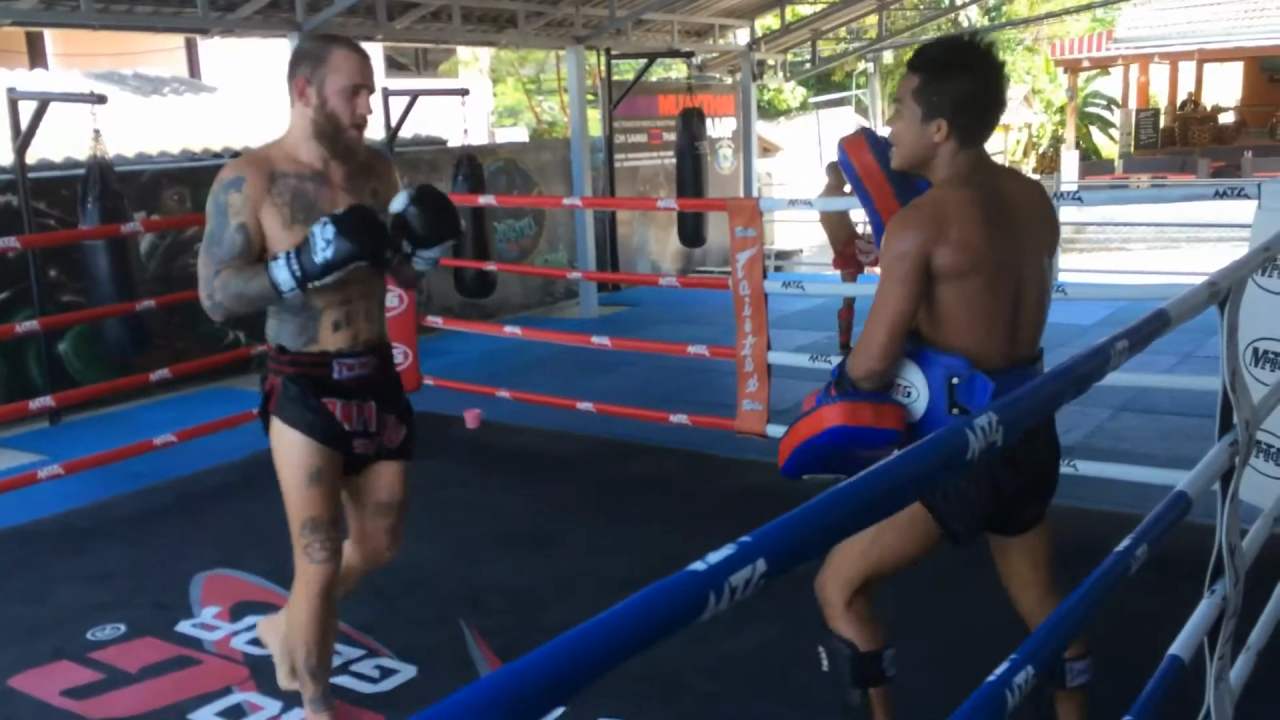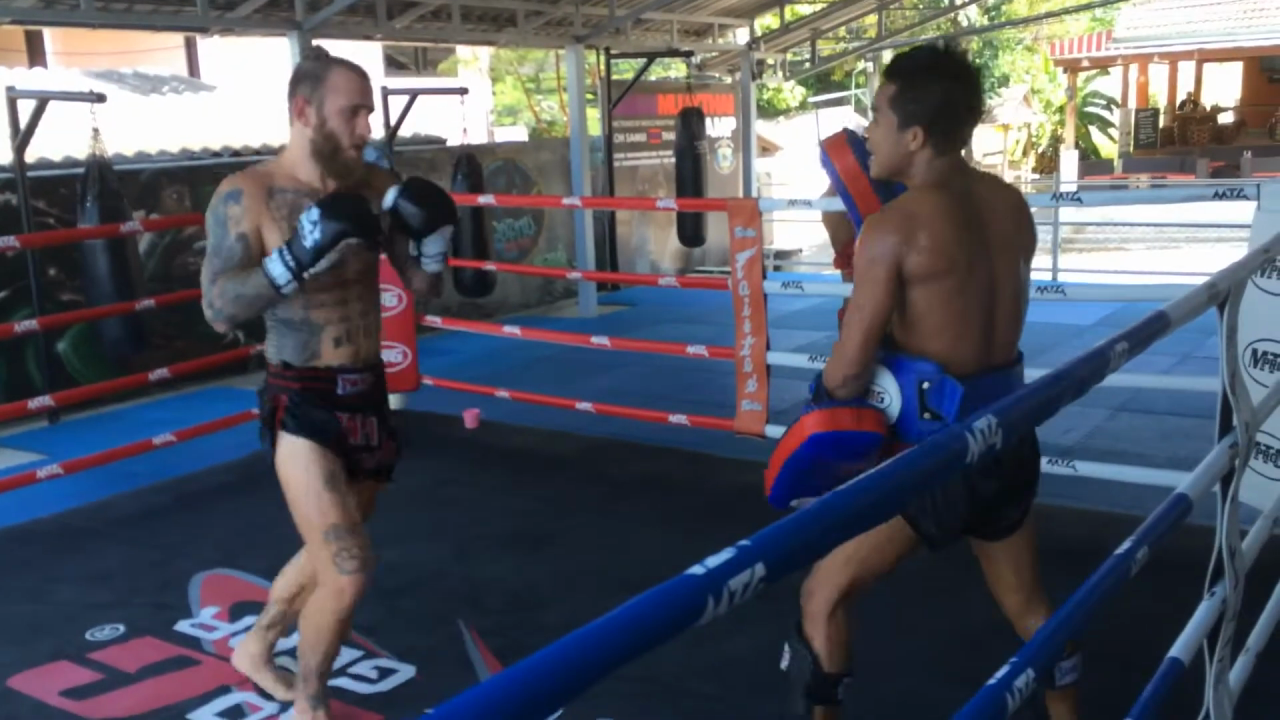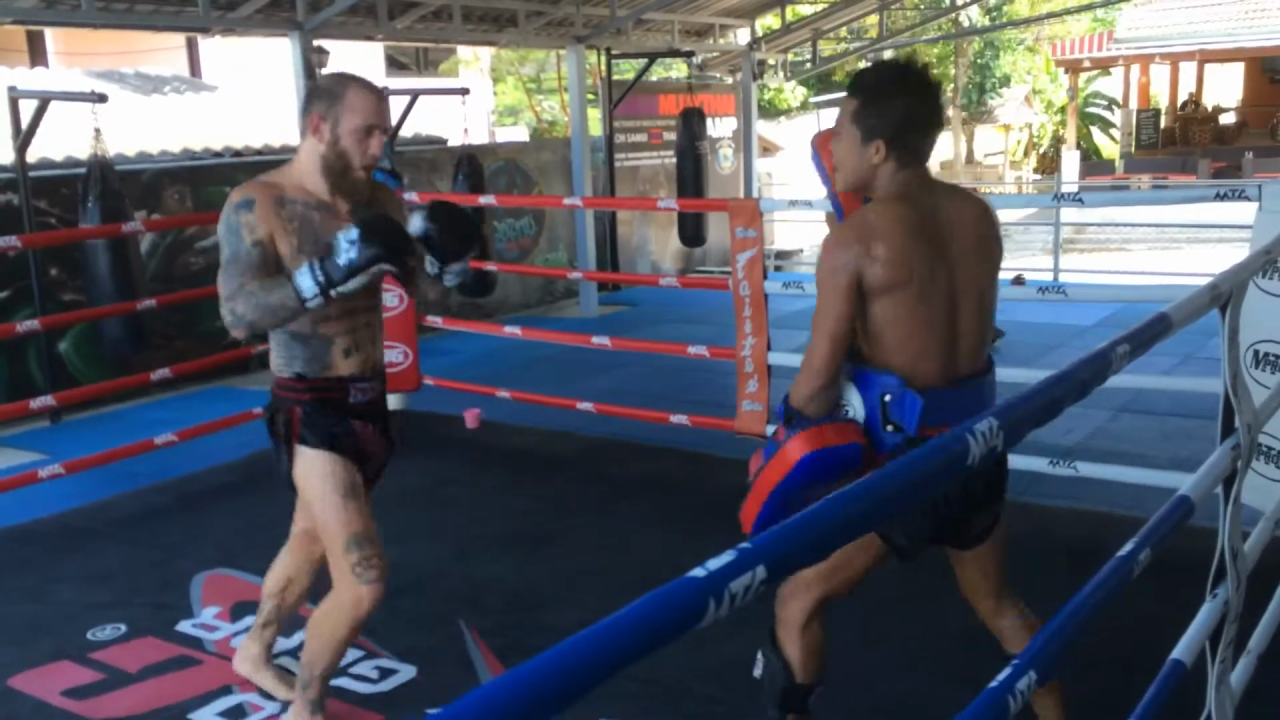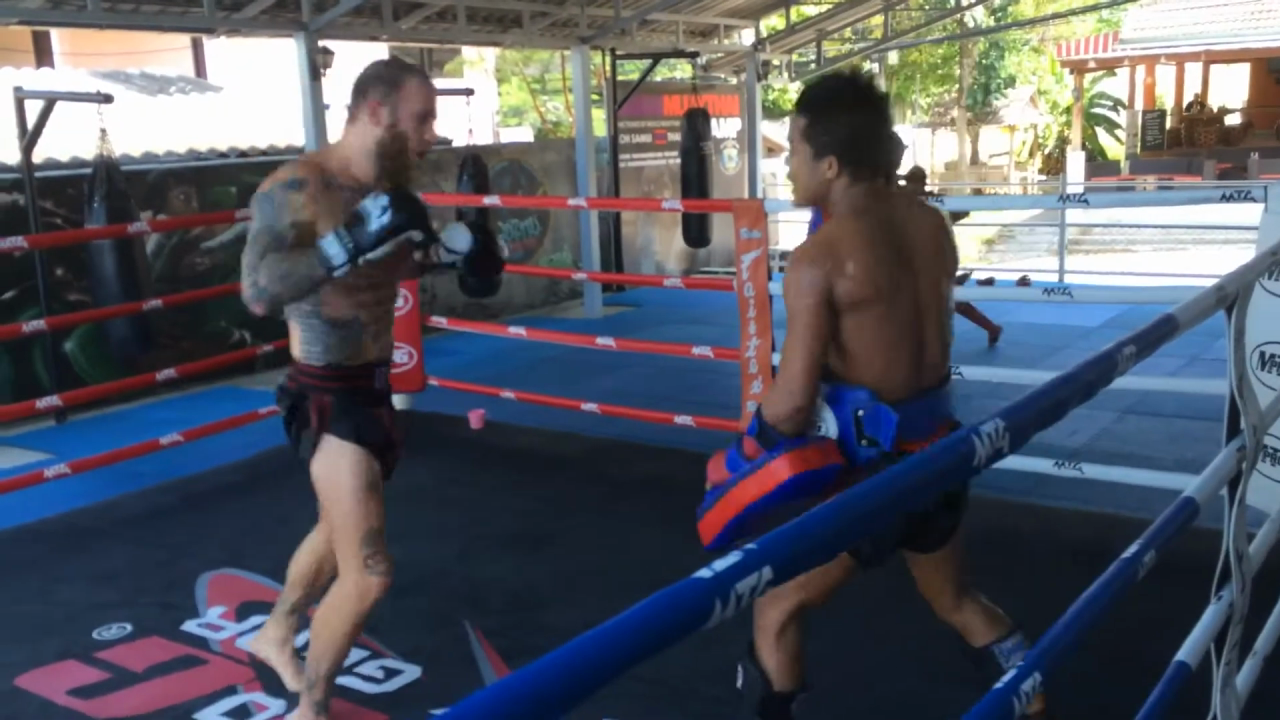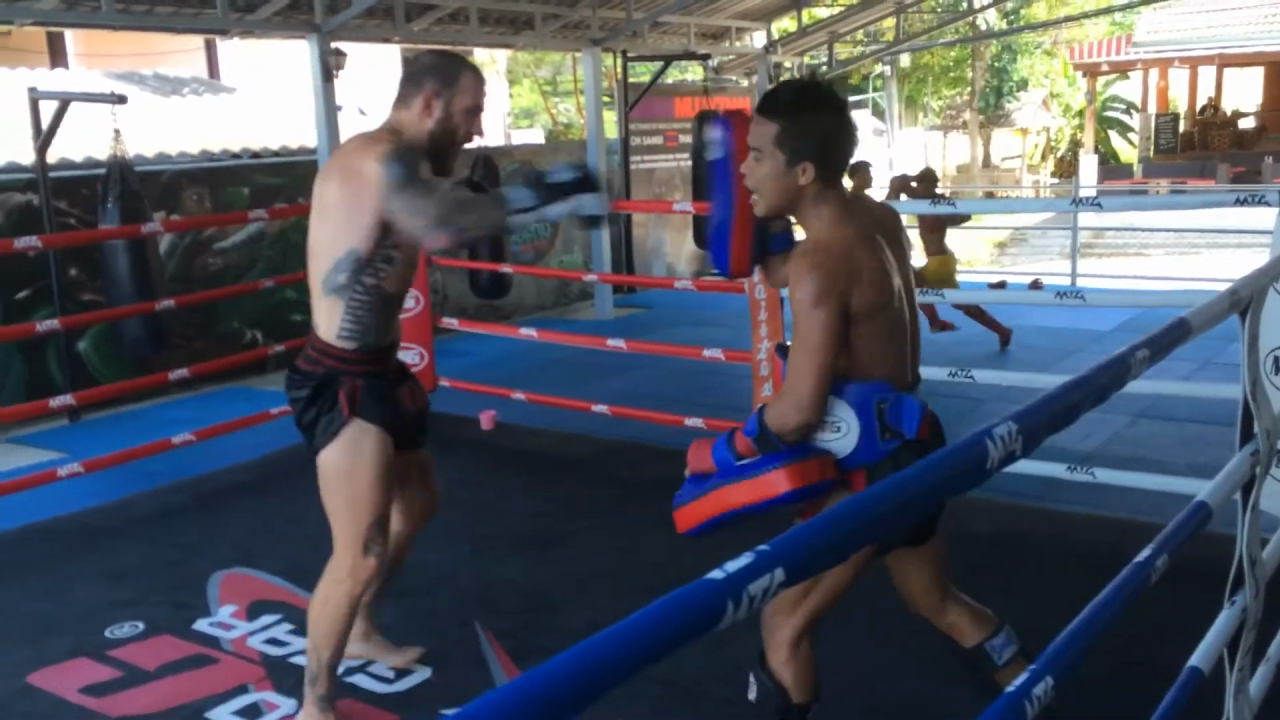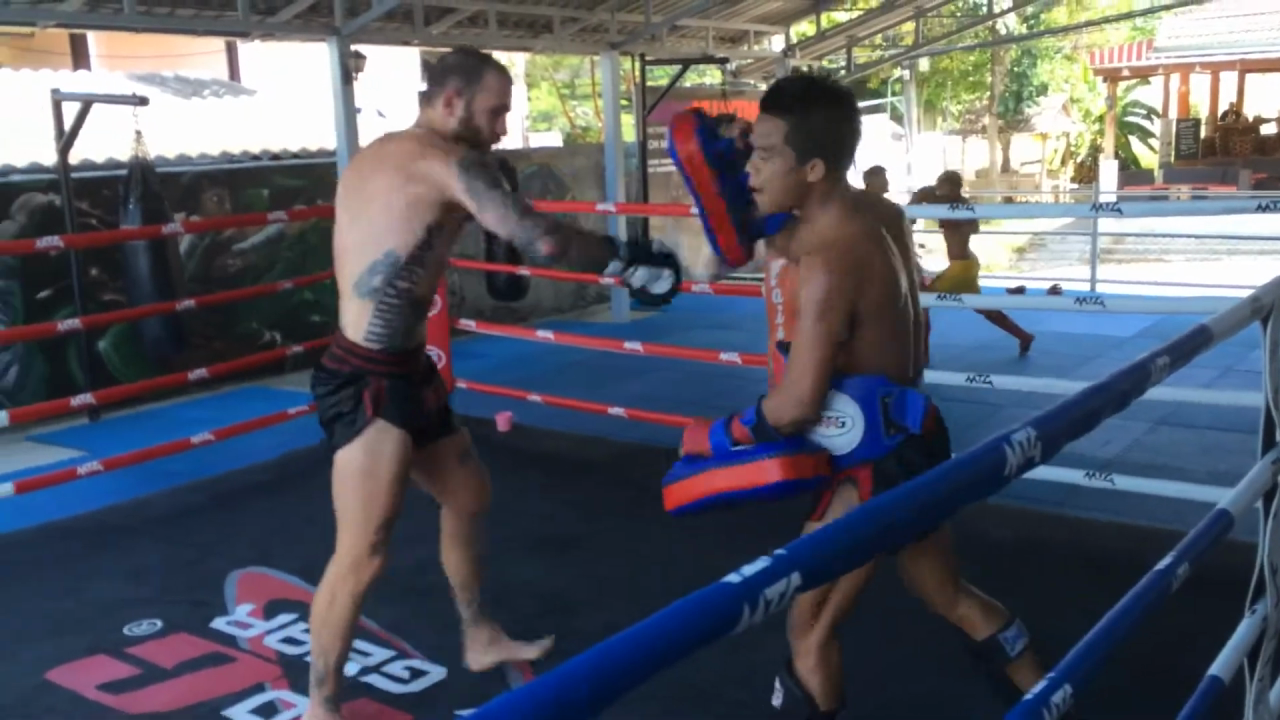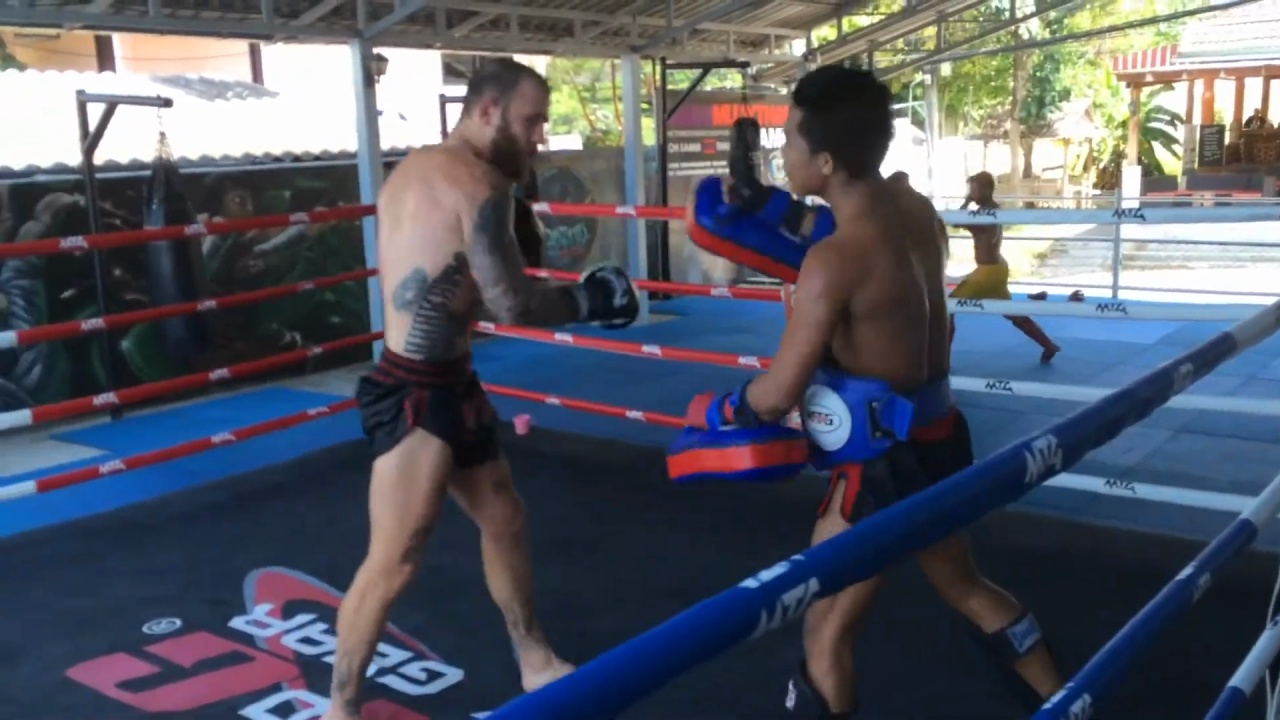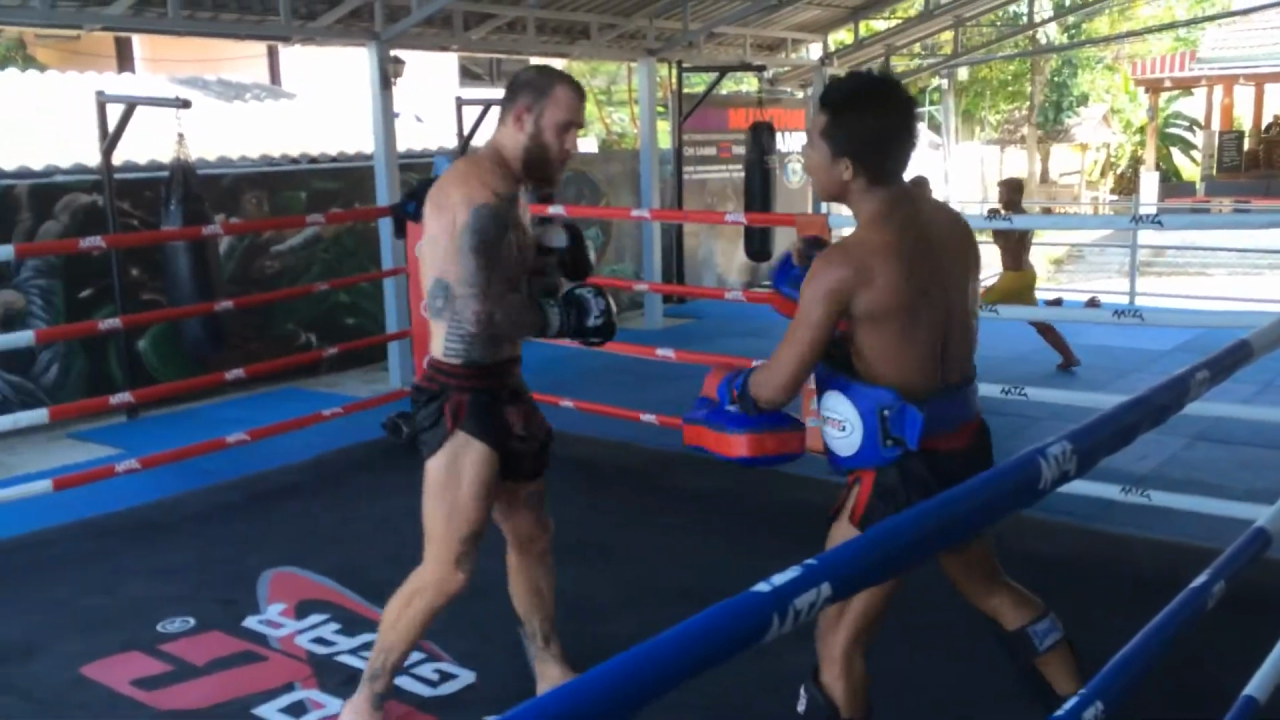
dt=0.1s
person 1, frame 1
left shoulder: (375, 169)
right shoulder: (248, 179)
left elbow: (407, 275)
right elbow: (217, 296)
left wrist: (422, 241)
right wrist: (306, 262)
left hip: (376, 379)
right hip: (303, 392)
left knee: (376, 545)
right knee: (318, 566)
left ankle: (286, 629)
person 1, frame 2
left shoulder: (373, 185)
right shoulder: (245, 196)
left elbow: (429, 287)
right elbow: (220, 308)
left wrist: (425, 231)
right wrist: (299, 255)
left hip: (366, 397)
right hip: (302, 405)
left knee: (325, 557)
right knee: (347, 575)
left ankle: (255, 647)
person 1, frame 3
left shoulder: (380, 200)
right shoulder: (257, 204)
left elbow: (437, 295)
right elbow: (242, 315)
left wrist: (444, 250)
right wrist: (331, 271)
left hip: (367, 402)
right hip: (312, 415)
left knee: (313, 544)
right knee: (364, 584)
left ankle: (254, 650)
person 1, frame 4
left shoulder: (389, 185)
right shoulder: (297, 184)
left elbow: (410, 262)
right elbow: (261, 289)
left wrist: (453, 254)
right wrist: (357, 242)
left hip: (363, 387)
right hip: (331, 400)
left knee: (339, 534)
right knee: (369, 574)
left ankle: (272, 637)
person 1, frame 5
left shoulder: (365, 156)
right shoulder: (383, 157)
right elbow: (434, 226)
right wrist: (541, 197)
left hip: (367, 372)
right hip: (342, 384)
left knee: (415, 507)
right knee: (360, 556)
left ankle: (359, 631)
person 1, frame 6
left shoulder: (375, 156)
right shoulder: (439, 161)
right elbow: (538, 237)
left wrist: (446, 242)
right wrist: (626, 255)
left hip: (394, 367)
right hip: (370, 382)
left knee: (466, 496)
right knee: (362, 558)
left ankle: (479, 638)
person 1, frame 7
left shoulder: (421, 171)
right shoulder: (477, 179)
right elbow: (510, 302)
left wrist: (479, 261)
right wrist: (591, 300)
left hip: (447, 380)
right hip: (419, 392)
left knee: (505, 521)
right knee: (392, 565)
left ankle: (535, 661)
person 1, frame 8
left shoulder: (500, 186)
right shoulder: (489, 188)
right elbow: (479, 311)
left wrist: (542, 267)
right wrist: (565, 313)
left hip: (503, 388)
right hip: (463, 398)
left knee: (534, 536)
right knee: (448, 570)
person 2, frame 1
left shoulder: (922, 221)
right shoulder: (1034, 201)
left elbow: (874, 361)
left wrist: (835, 392)
right hip: (1027, 434)
left knee: (838, 589)
right knee: (1041, 604)
person 2, frame 2
left shoulder: (893, 226)
right shoulder: (1011, 204)
left elbow: (850, 365)
left wrist: (817, 414)
right hip: (1006, 440)
left knee: (822, 596)
right knee: (1024, 602)
person 2, frame 3
left shoulder: (855, 239)
right shoulder: (977, 216)
left elbow: (817, 380)
left wrist: (789, 439)
left hip: (905, 461)
left knee: (795, 607)
right knee: (997, 603)
person 2, frame 4
left shoulder: (821, 257)
right shoulder: (927, 224)
left elbow: (792, 403)
left wrist: (746, 453)
left hip: (874, 470)
right hip: (935, 452)
left knee: (775, 615)
right knee: (956, 598)
person 2, frame 5
left shoulder: (819, 266)
right shoulder: (877, 218)
left elbow: (798, 410)
left wrist: (740, 446)
left hip: (870, 468)
right hip: (914, 451)
left knee: (784, 626)
right knee: (938, 601)
person 2, frame 6
left shoulder: (827, 260)
right shoulder: (879, 214)
left elbow: (796, 405)
left wrist: (728, 435)
left hip: (875, 465)
right hip: (918, 444)
left knee: (811, 633)
right knee: (951, 595)
person 2, frame 7
left shoulder: (834, 261)
right shoulder: (916, 210)
left elbow: (779, 392)
left wrist: (726, 412)
left hip: (880, 465)
right hip: (938, 442)
left knee: (825, 631)
right knee: (965, 586)
person 2, frame 8
left shoulder: (845, 266)
right shoulder: (951, 225)
left elbow: (773, 388)
left wrist: (731, 394)
left hip: (900, 475)
right hip: (965, 451)
left knee: (838, 639)
right knee: (991, 586)
